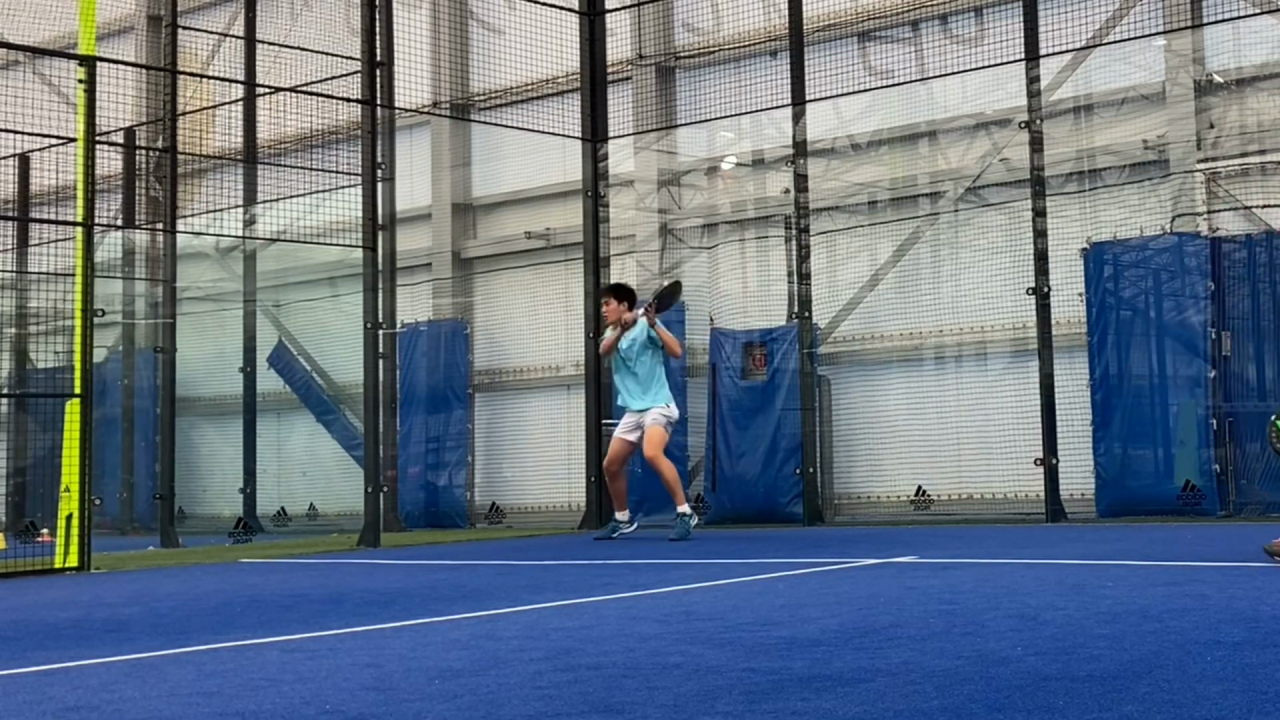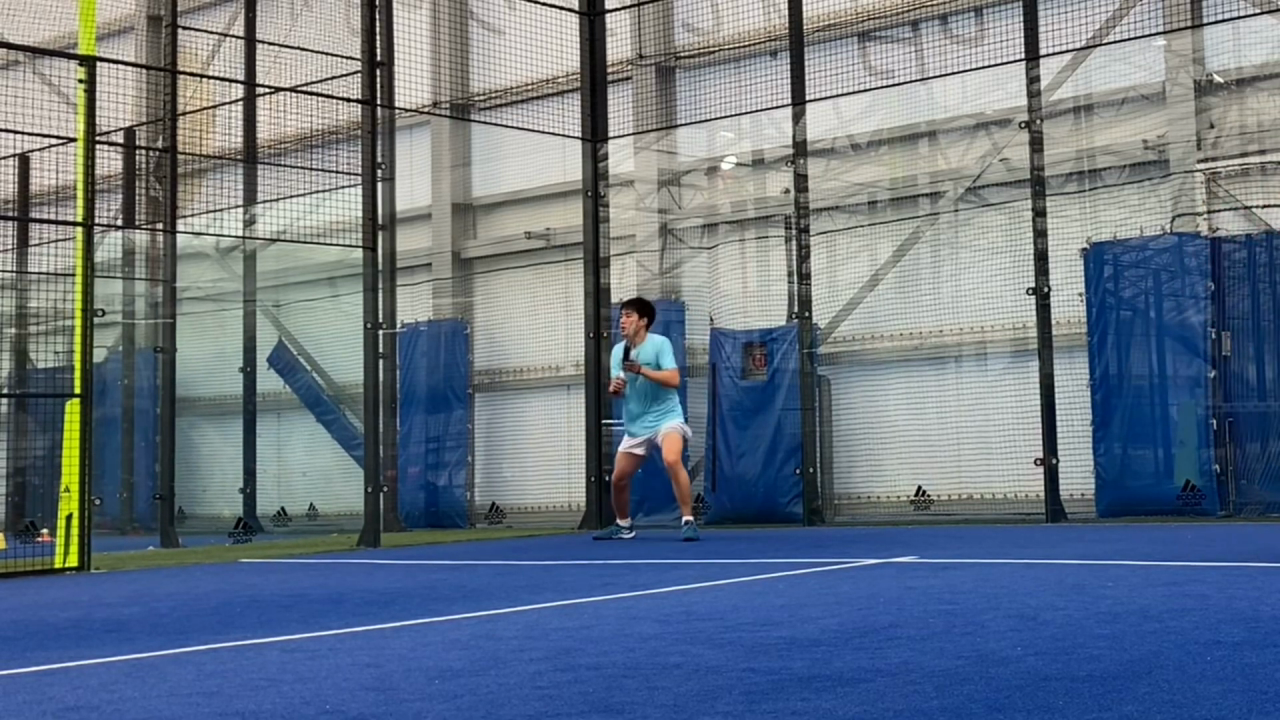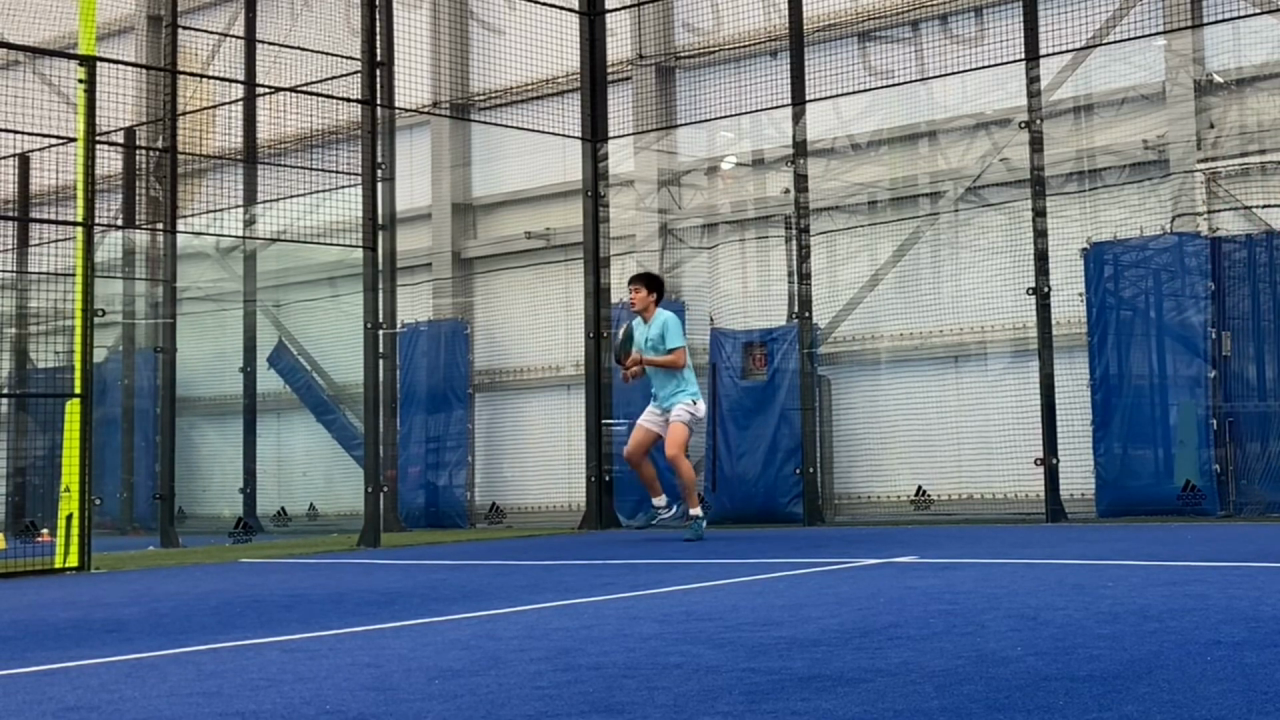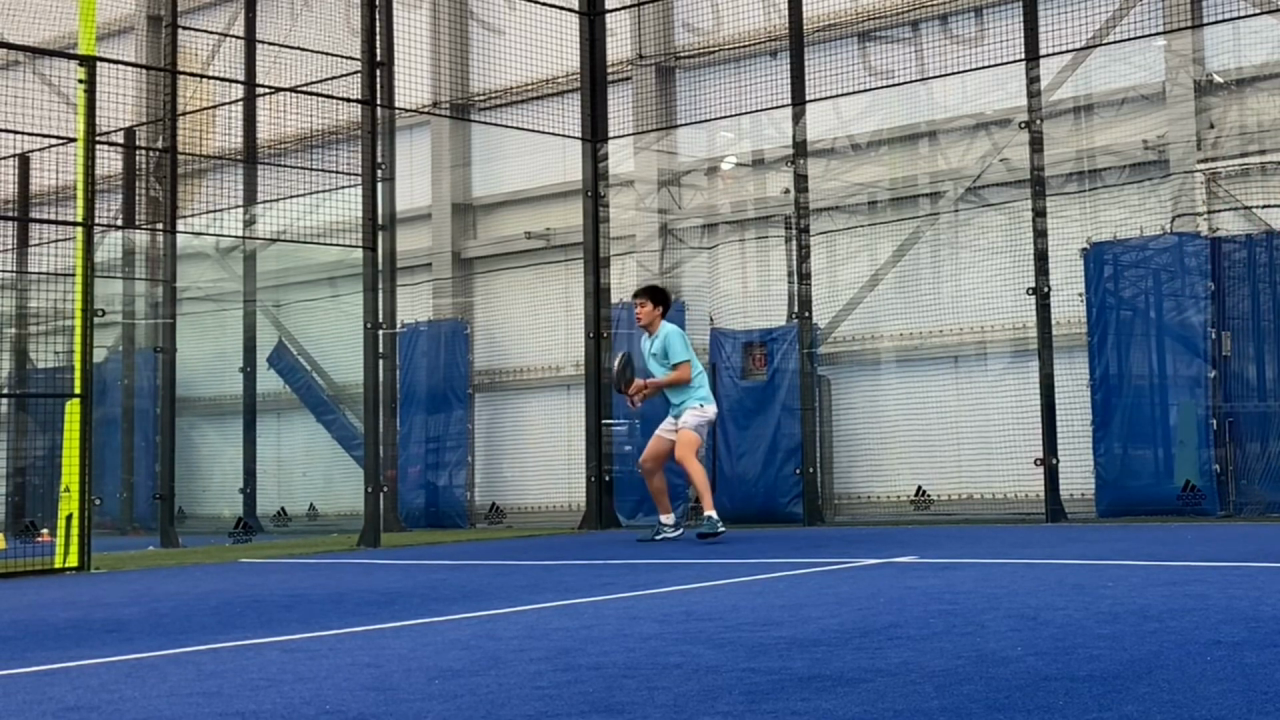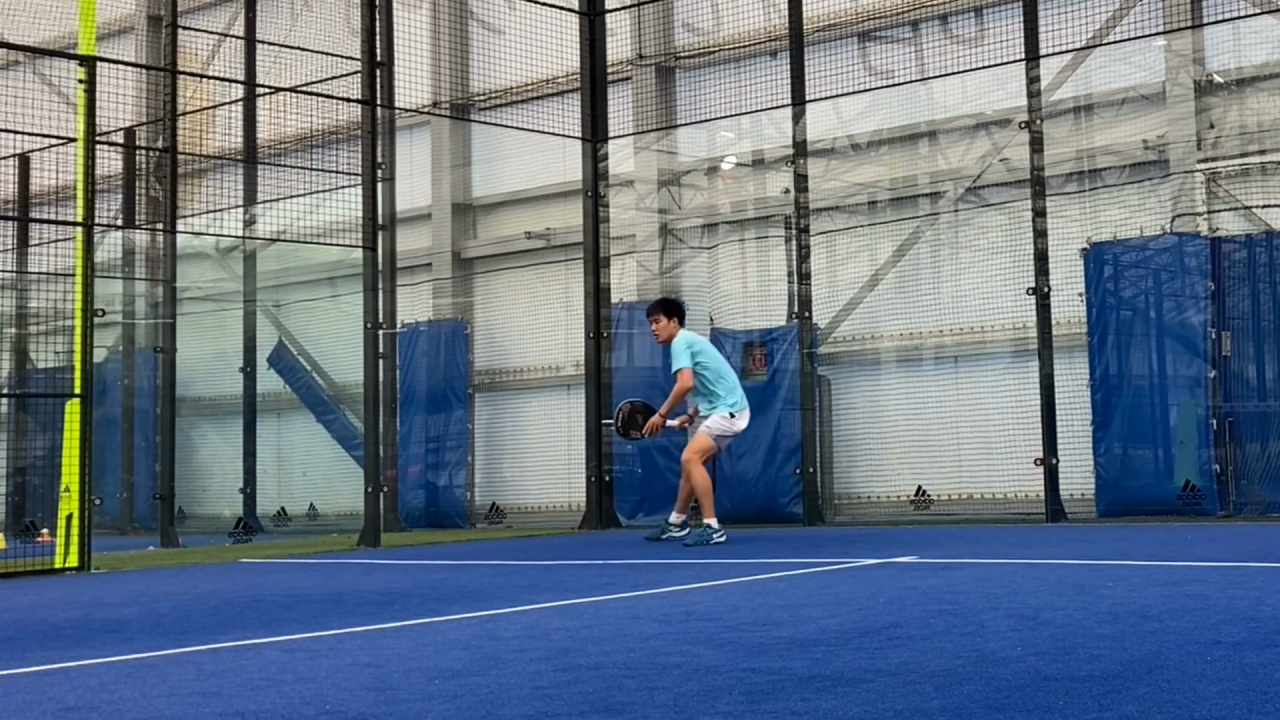
dt=0.2s
person 1, frame 1
left shoulder: (646, 326)
right shoulder: (612, 334)
left elbow: (676, 351)
right elbow: (604, 351)
left wrist: (654, 325)
right wrist: (621, 326)
left hip: (658, 405)
right hip: (633, 411)
left knee: (652, 454)
right knee: (610, 466)
left ankle: (684, 513)
right ankle: (622, 520)
person 1, frame 2
left shoulder: (660, 344)
right shoulder: (618, 351)
left elbow: (674, 381)
right elbow: (619, 388)
left wrist: (641, 370)
right wrist: (616, 388)
left hip: (667, 419)
right hip: (636, 426)
left knee: (672, 460)
right knee: (619, 480)
left ankle: (688, 521)
right ankle: (622, 525)
person 1, frame 3
left shoulder: (667, 320)
right shoulder: (636, 326)
left elbow: (679, 361)
left wrist: (641, 359)
right wrist: (632, 372)
left hip: (685, 397)
right hip: (659, 402)
left knee: (673, 452)
right knee: (633, 452)
left ankle: (695, 514)
right ankle: (661, 503)
person 1, frame 4
left shoulder: (670, 333)
right shoulder: (646, 341)
left elbow: (685, 375)
left wrist: (647, 385)
right wrist: (641, 389)
left hip: (699, 405)
right hip: (679, 412)
left knee: (684, 455)
right knee: (648, 463)
left ankle: (712, 519)
right ankle: (668, 523)
person 1, frame 5
left shoulder: (681, 342)
right shoulder: (687, 341)
left elbow: (686, 383)
left wrist: (661, 414)
right wrist: (690, 416)
left hip: (730, 411)
right hip: (722, 409)
left knee: (691, 460)
right knee: (691, 461)
left ankle: (711, 527)
right ankle: (677, 521)
